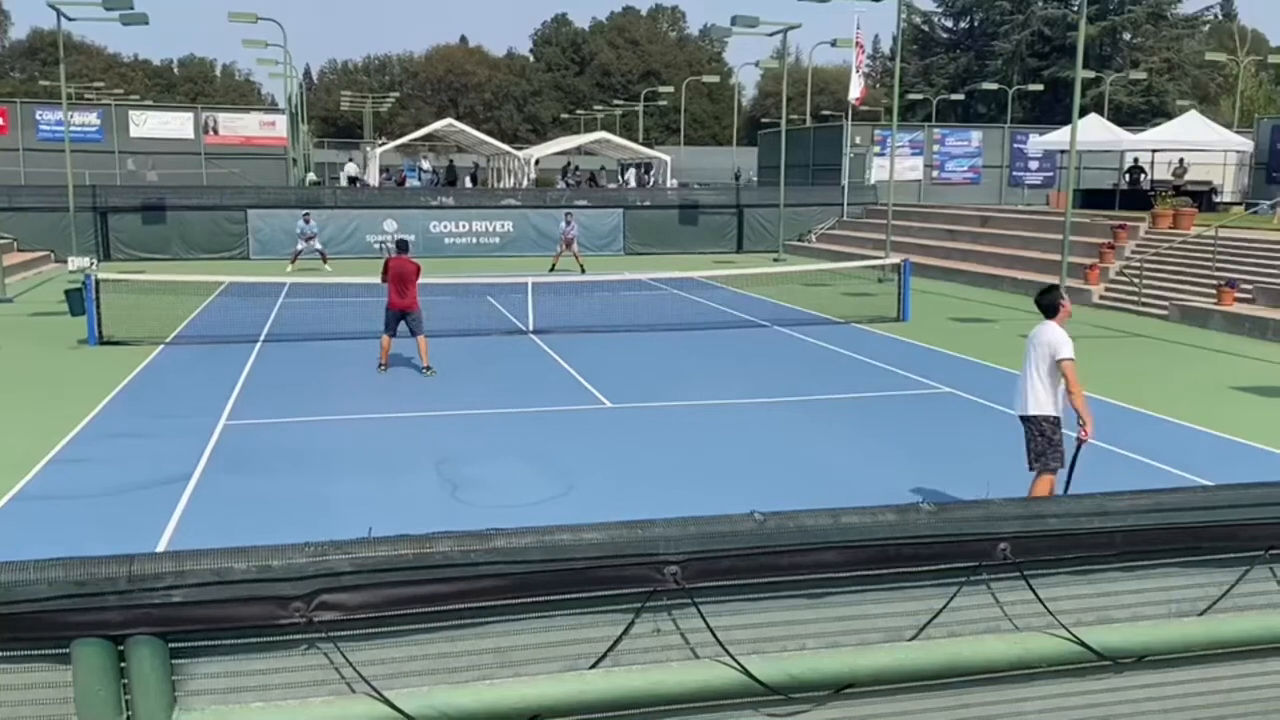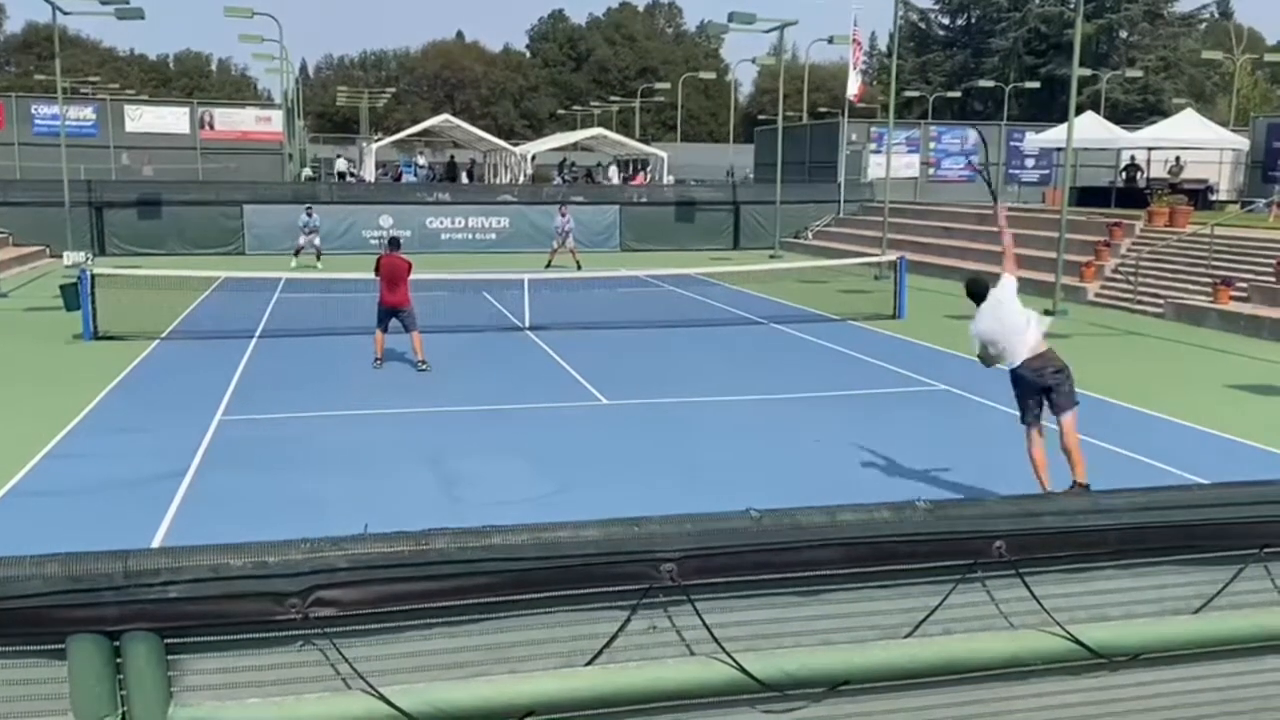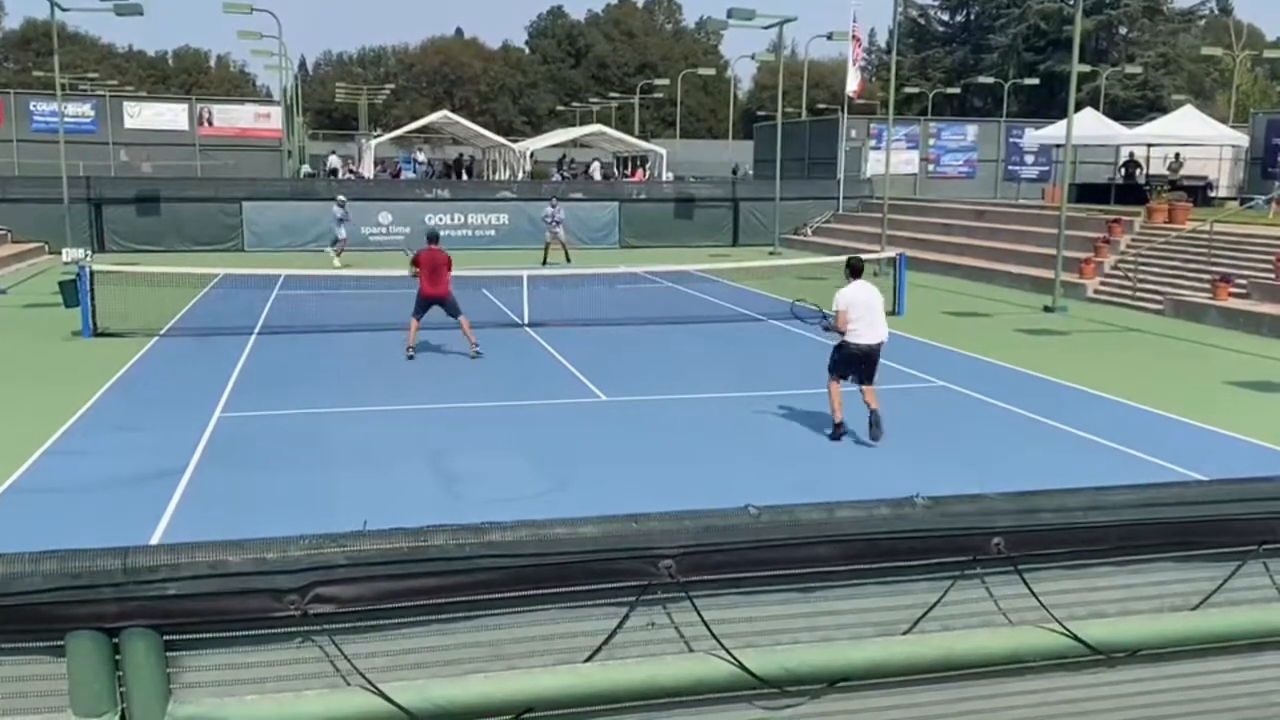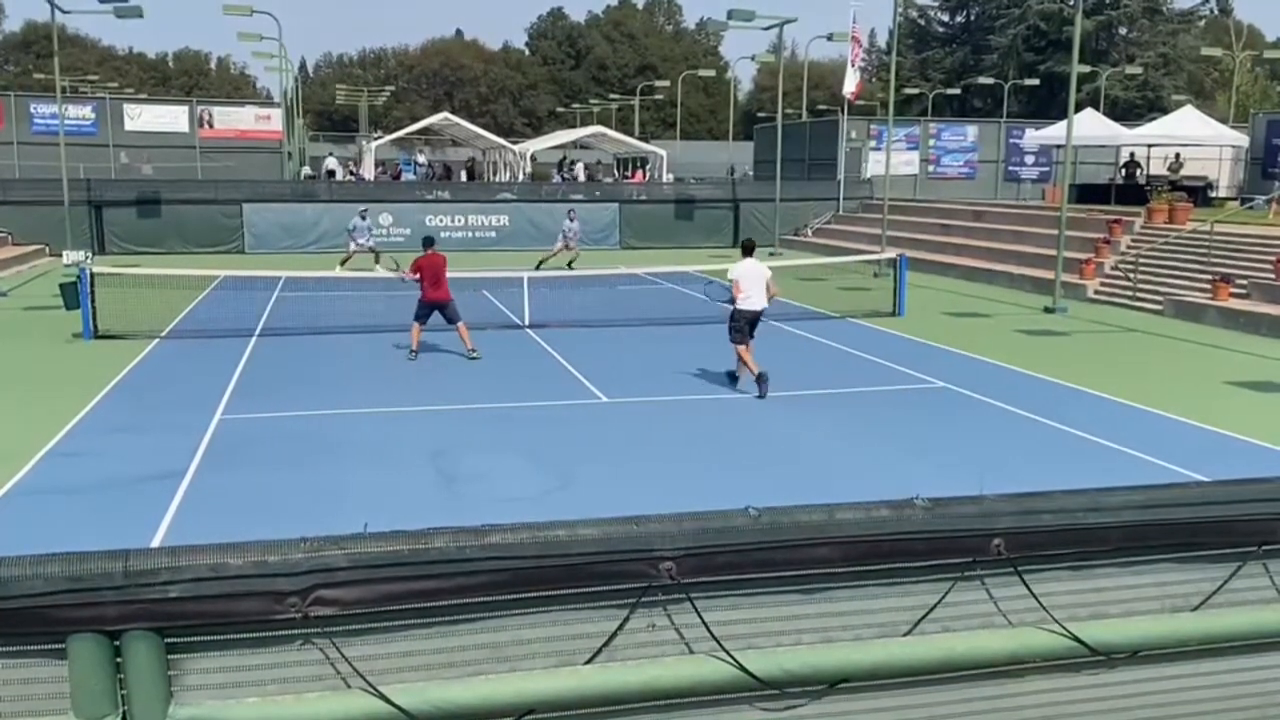
dt=1s
person 1, frame 1
left shoulder: (1041, 331)
right shoulder: (1060, 339)
right elbow: (1073, 388)
right wrist: (1086, 420)
left hip: (1032, 407)
right hip: (1042, 412)
left knee: (1049, 467)
right knee: (1046, 471)
person 1, frame 2
left shoulder: (978, 326)
right shoulder: (1003, 295)
left elbow: (988, 362)
right elbow: (1009, 259)
right wrist: (1003, 227)
left hip: (1023, 375)
right hip: (1048, 364)
left knee: (1033, 434)
right knee: (1067, 427)
left ankle: (1046, 494)
right ankle: (1080, 486)
person 1, frame 3
left shoulder: (843, 294)
right shoulder: (874, 290)
left elbow: (840, 327)
right elbow: (879, 319)
left wrist: (831, 326)
left hip: (852, 344)
right hip: (874, 345)
left knee: (834, 381)
right knee: (866, 388)
left ankle: (838, 424)
right ankle: (873, 412)
person 1, frame 4
left shoulder: (736, 268)
right shoulder: (763, 267)
left elbow: (735, 293)
right elbow: (773, 292)
left wrist: (733, 301)
left hip: (742, 310)
right hip: (758, 310)
left knee: (740, 347)
right knee: (746, 342)
left ankle: (759, 375)
right ankle: (736, 375)
